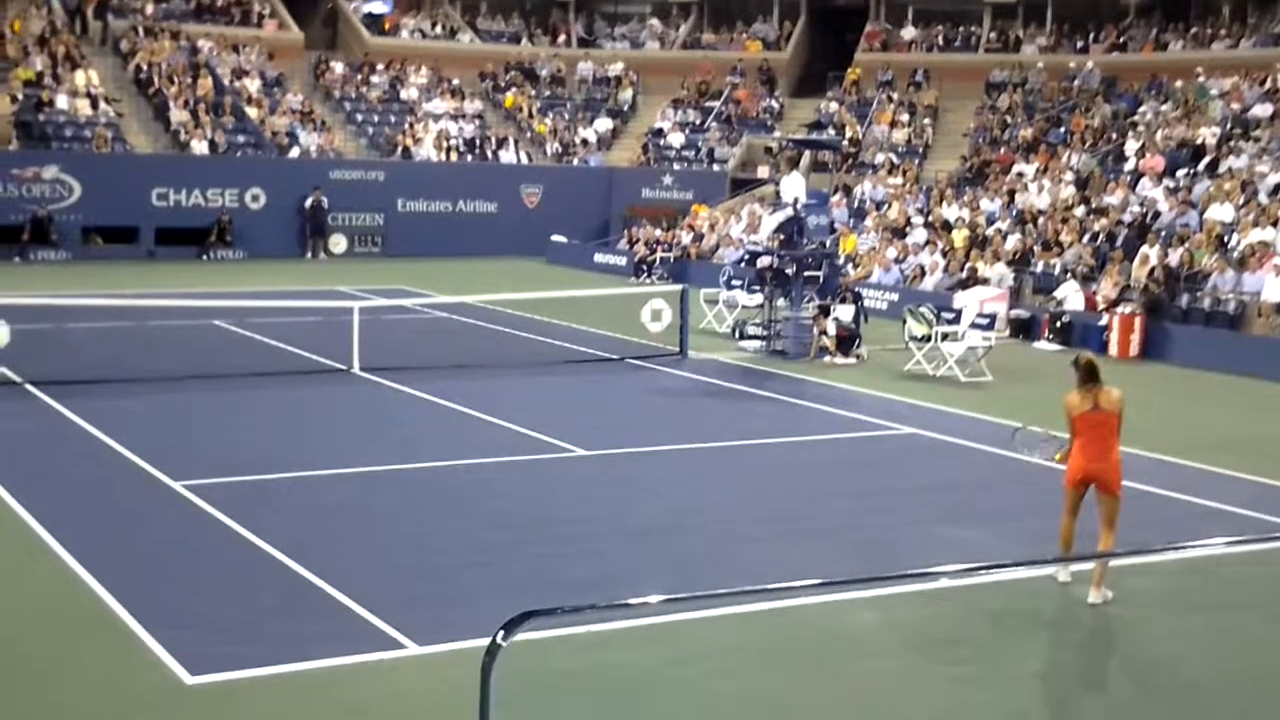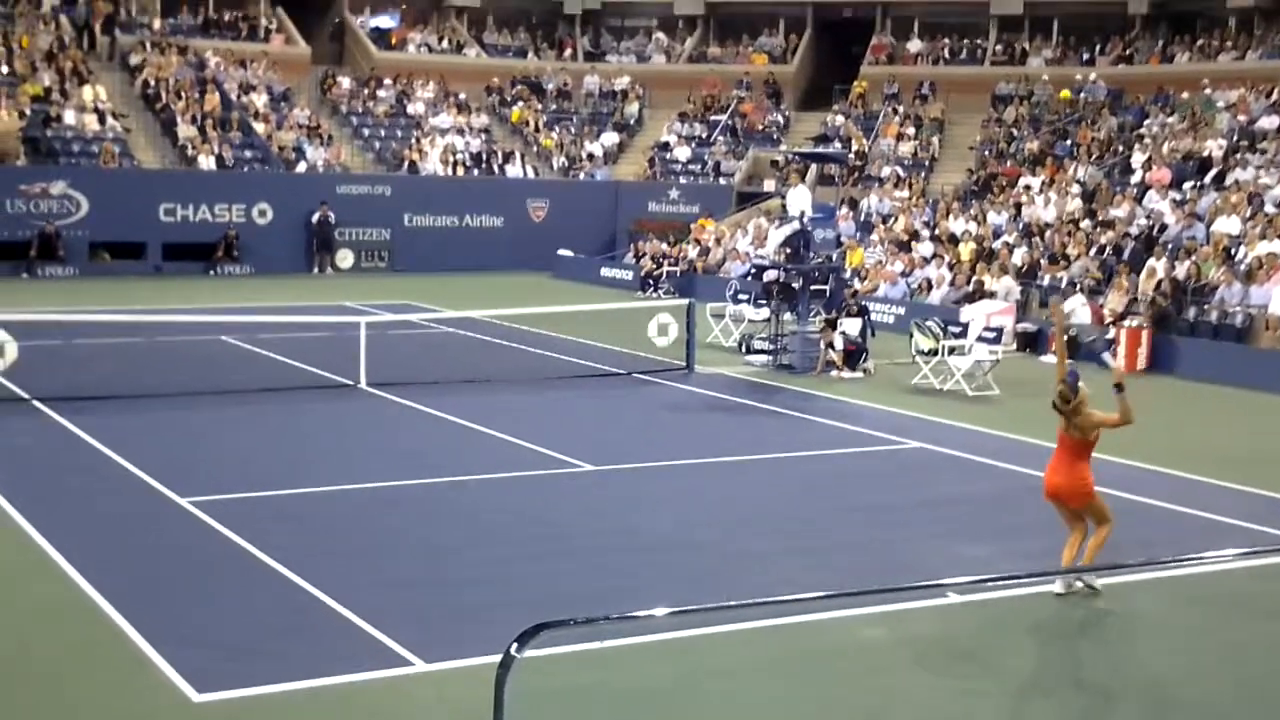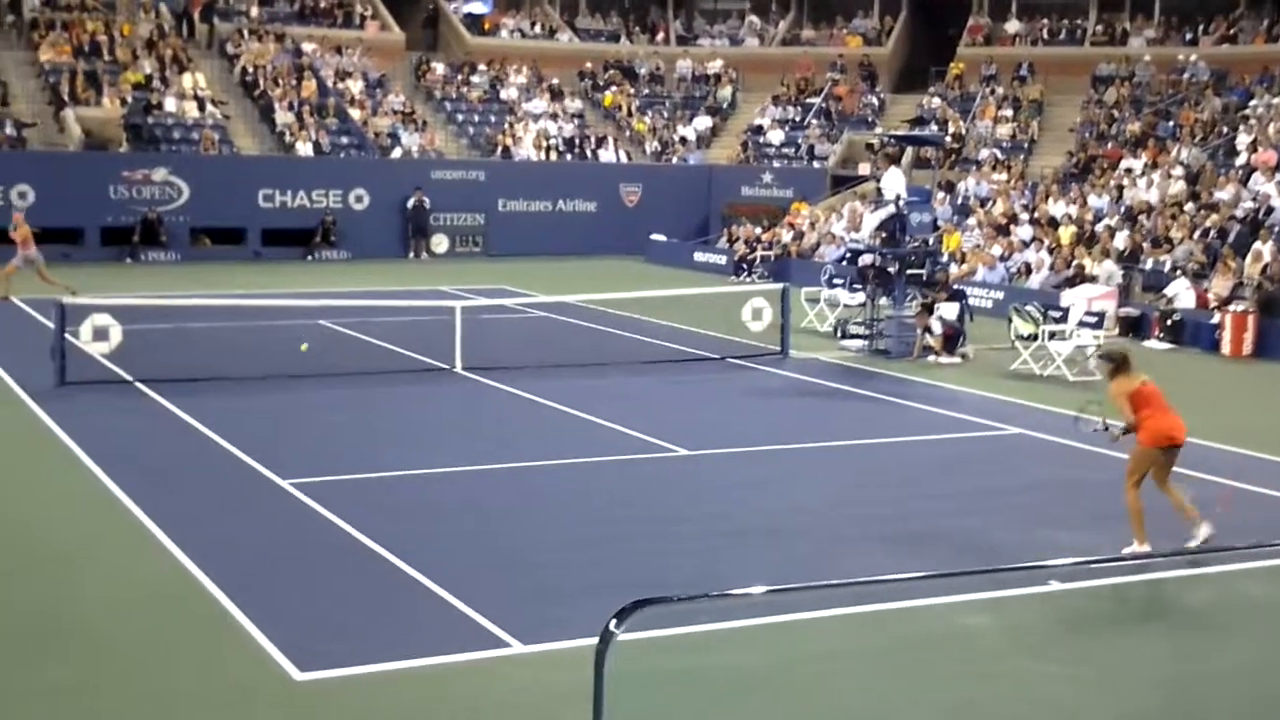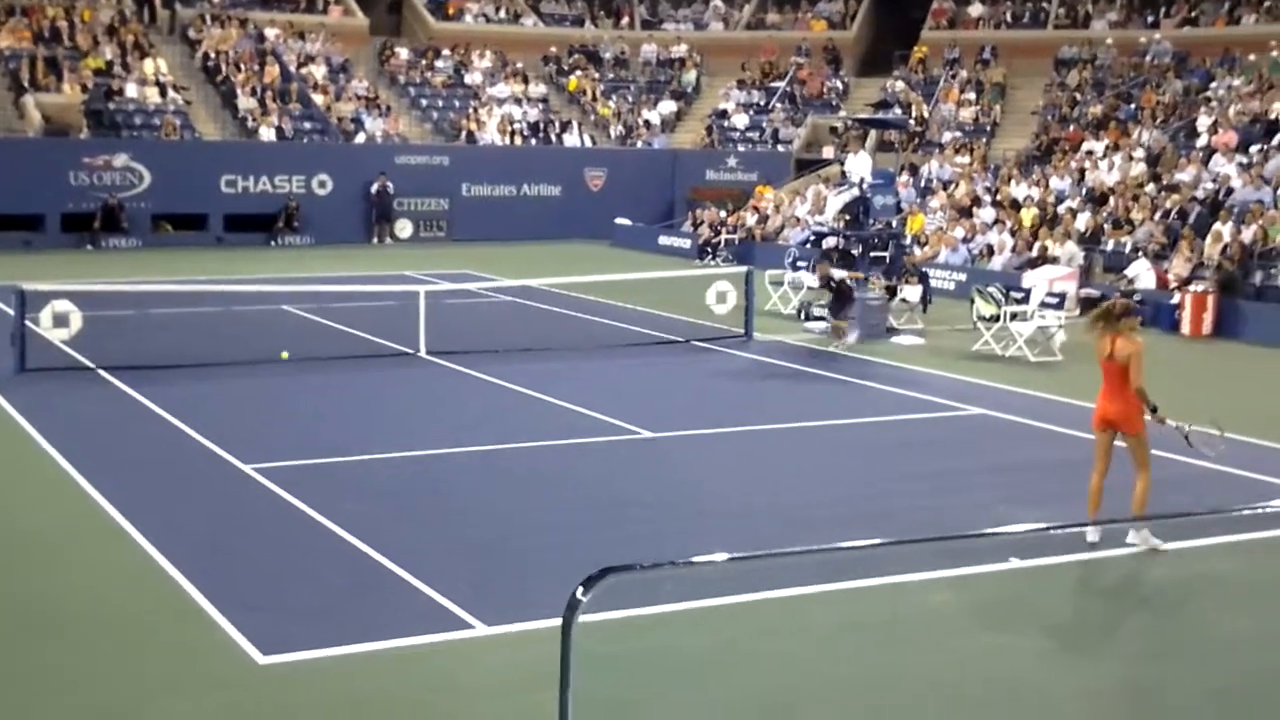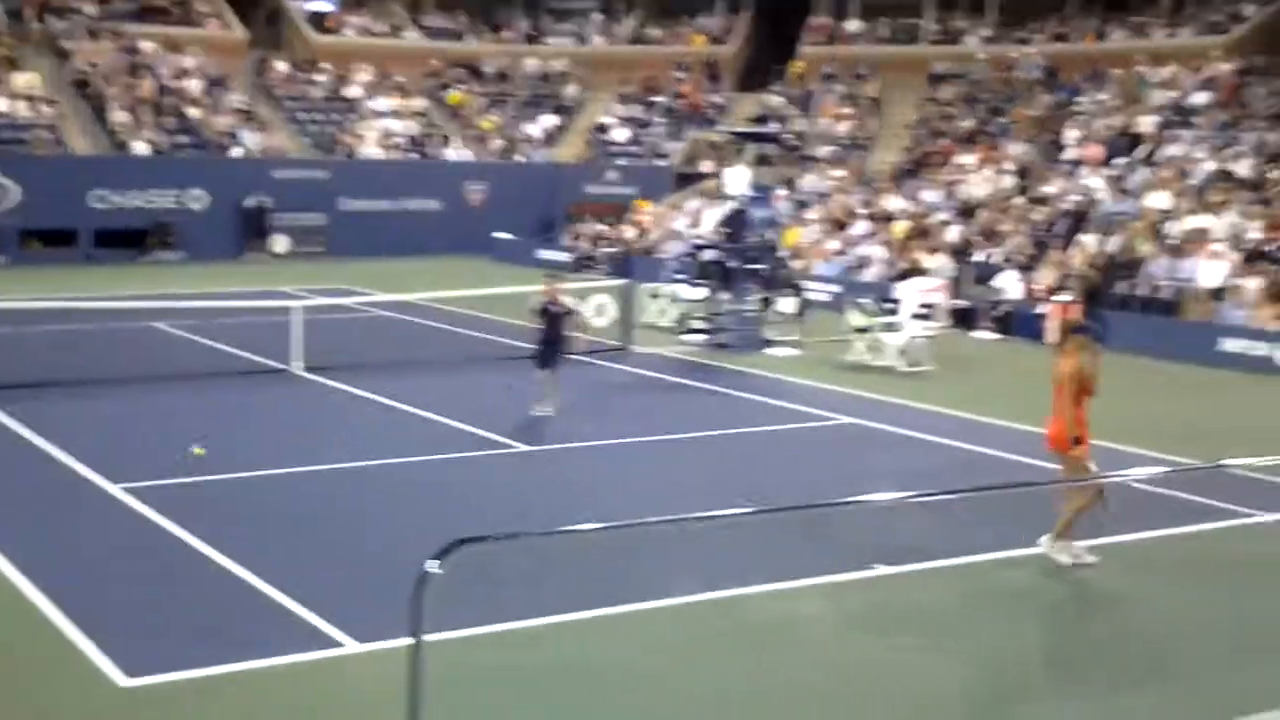
dt=1s
person 1, frame 1
left shoulder: (1071, 400)
right shoulder: (1116, 396)
right elbow: (1115, 431)
left wrist: (1067, 454)
left hip: (1080, 463)
right hip: (1108, 466)
left knee: (1069, 515)
right knee: (1108, 530)
left ankle: (1063, 567)
right ankle: (1097, 588)
person 1, frame 2
left shoulder: (1065, 409)
right shoulder: (1090, 419)
left elbow: (1061, 363)
right elbow: (1125, 419)
left wrist: (1058, 329)
right wrist: (1119, 387)
left hip: (1052, 482)
right hip: (1076, 484)
left knee: (1078, 527)
right knee: (1103, 523)
left ankle: (1065, 578)
right ankle: (1084, 569)
person 1, frame 3
left shoulder: (1116, 386)
right shoulder: (1141, 378)
left elbow: (1131, 420)
left wrist: (1122, 431)
right wrist: (1130, 428)
left hip: (1155, 431)
right hip: (1175, 428)
left knee: (1131, 485)
right knee: (1163, 483)
left ankle: (1141, 544)
right ankle: (1199, 525)
person 1, frame 4
left shoulder: (1102, 341)
right shoulder: (1133, 344)
right elbow: (1137, 386)
right wrist: (1153, 409)
left hip: (1104, 408)
right hip: (1127, 411)
left knee: (1099, 469)
right knee: (1143, 471)
left ankle: (1092, 527)
right ankle: (1138, 530)
person 1, frame 5
left shoulder: (1072, 361)
right shoulder: (1072, 366)
left elbow: (1090, 391)
right elbow: (1066, 409)
left wrist: (1093, 360)
right wrist: (1077, 442)
left hip: (1063, 431)
right hip: (1068, 433)
left knee: (1075, 489)
right knee: (1092, 491)
left ankle: (1066, 546)
right ankle: (1055, 538)
